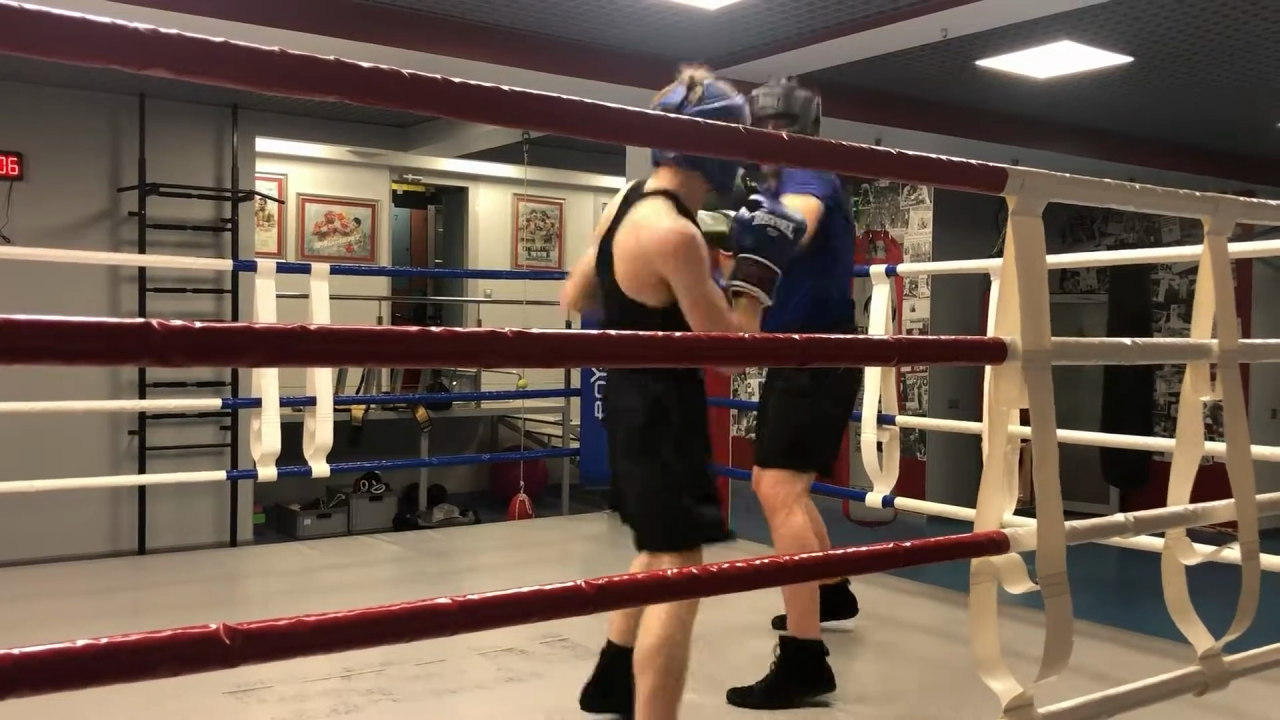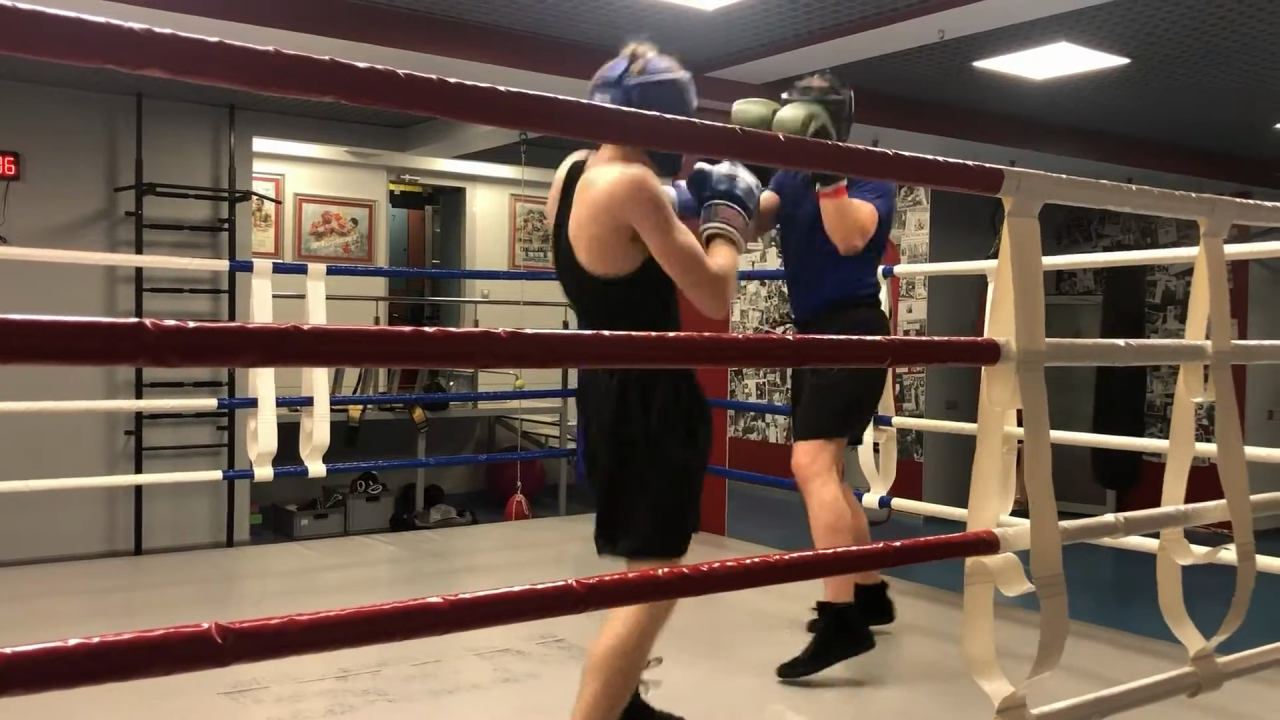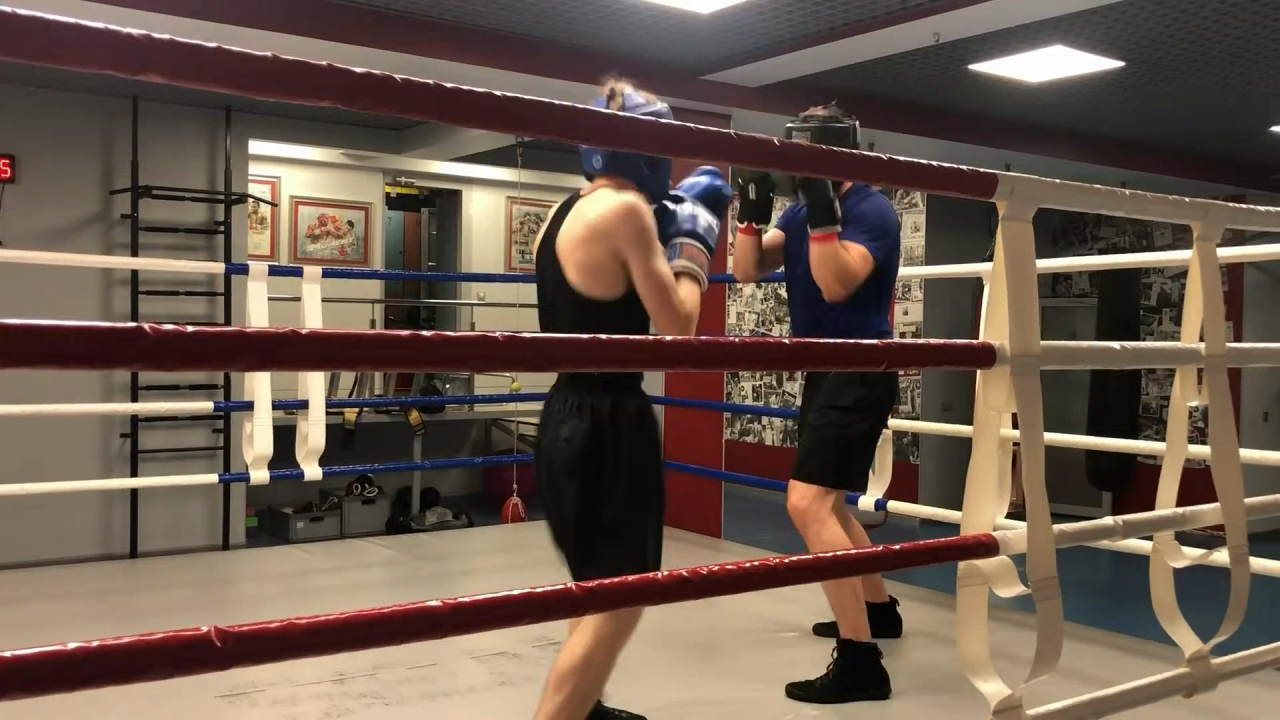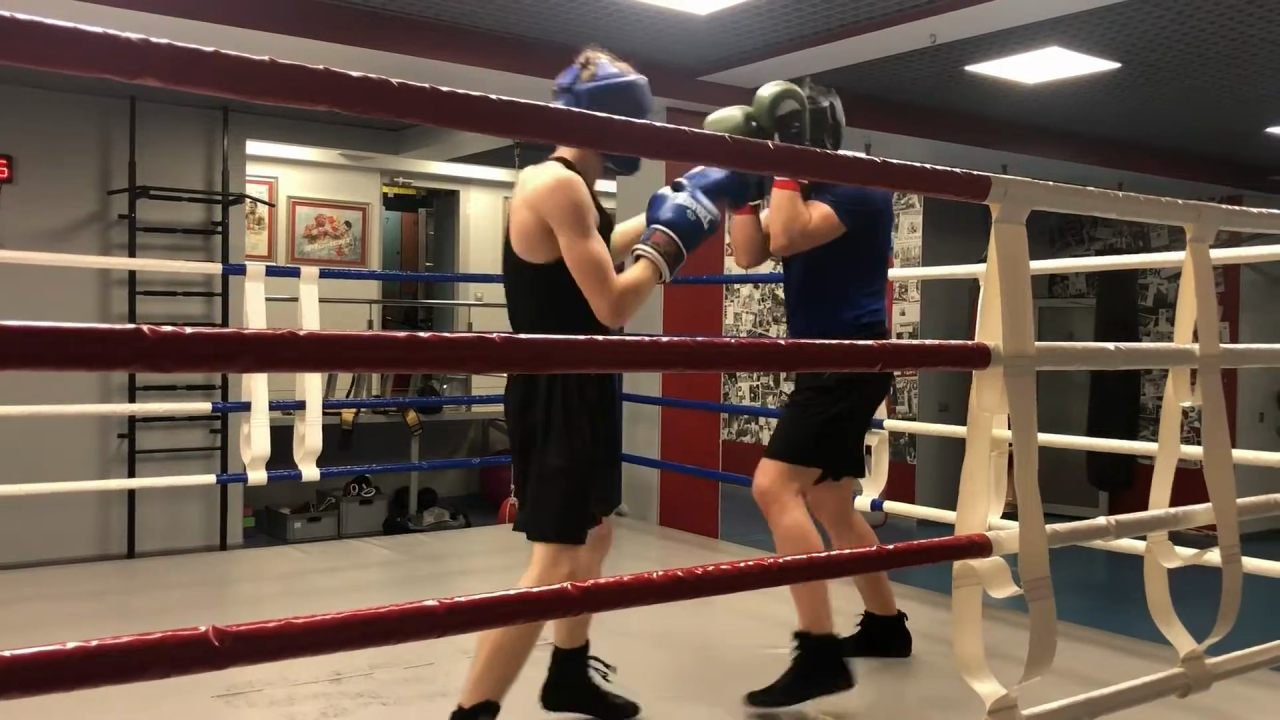
dt=0.5s
person 1, frame 1
left shoulder: (632, 204)
right shoulder: (671, 233)
left elbow: (575, 303)
right elbow: (729, 344)
right wrist: (760, 265)
left hip: (640, 401)
right hip: (659, 411)
left knee: (664, 549)
right knee: (679, 577)
person 1, frame 2
left shoulder: (573, 172)
right shoulder: (633, 186)
right elbow: (714, 298)
left wrist: (683, 202)
right wrist: (729, 215)
left hip: (615, 388)
right hip: (644, 397)
left knee: (645, 563)
person 1, frame 3
left shoulder: (568, 208)
right shoulder: (623, 213)
right elbow: (676, 325)
left wrist: (686, 208)
right wrist: (693, 252)
left hip: (576, 416)
right hip: (604, 420)
left knee: (613, 577)
right knee: (616, 601)
person 1, frame 4
left shoulder: (569, 182)
right shoulder: (557, 184)
left elbow: (604, 247)
right elbow: (612, 305)
left wrist: (659, 218)
right wrist: (668, 240)
left hip: (577, 386)
right hip: (557, 389)
left knee: (595, 530)
right knee: (555, 564)
person 2, frame 1
left shoulder: (809, 177)
right shoulder: (782, 182)
left knee: (777, 491)
right knee: (788, 489)
left ankle: (802, 661)
right ankle: (832, 590)
person 2, frame 2
left shoulder: (870, 181)
right shoulder: (789, 179)
left elbow: (850, 241)
left wrist: (827, 171)
left hip: (850, 332)
right hip: (812, 335)
left knee: (813, 465)
right knee: (825, 470)
left ankle: (840, 620)
right ankle: (869, 593)
person 2, frame 3
left shoulder: (873, 213)
right shoulder: (799, 213)
left elbow: (835, 286)
right elbow: (748, 272)
left wrist: (820, 208)
right wrist: (753, 206)
left hip: (858, 374)
right hip: (827, 373)
left knee: (808, 505)
right knee: (828, 502)
left ankle: (860, 661)
right ankle: (878, 609)
person 2, frame 4
left shoulder: (859, 188)
right shoulder: (804, 188)
left elbow: (787, 239)
right elbow: (748, 255)
left hip: (851, 360)
right hip: (828, 363)
left knee: (775, 486)
right knee: (829, 501)
left ankle: (818, 653)
right ankle: (885, 624)
